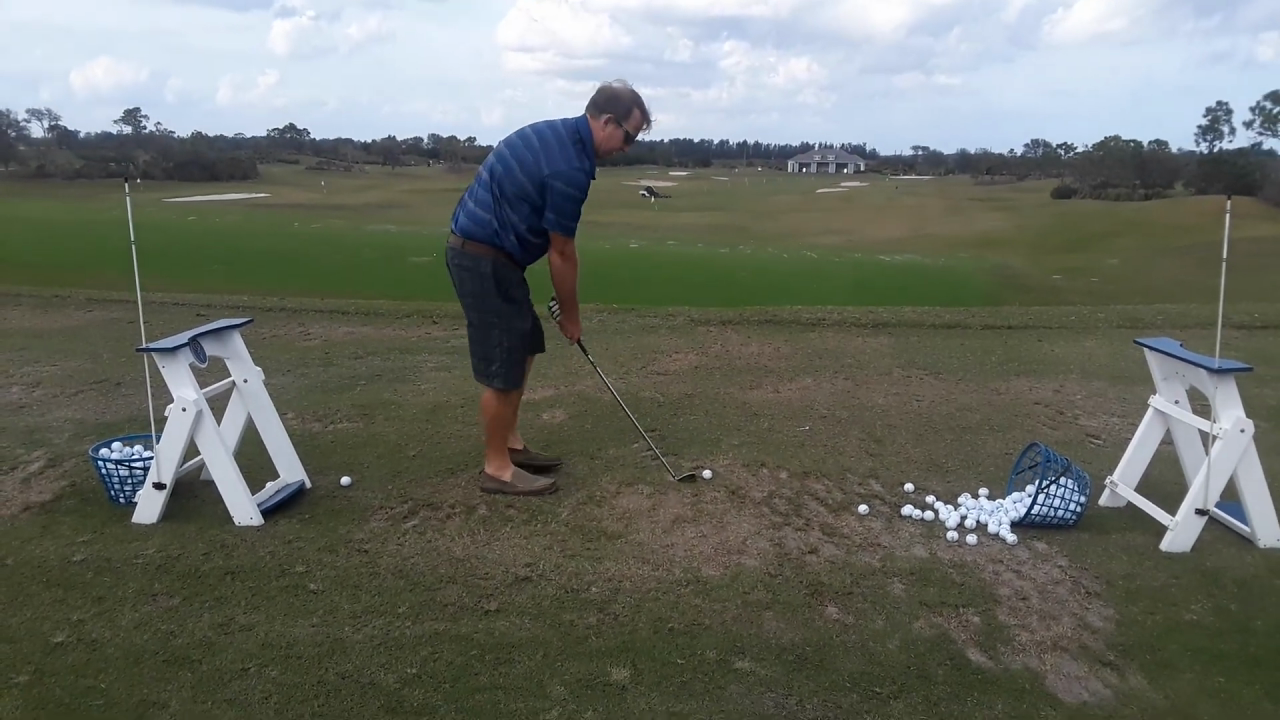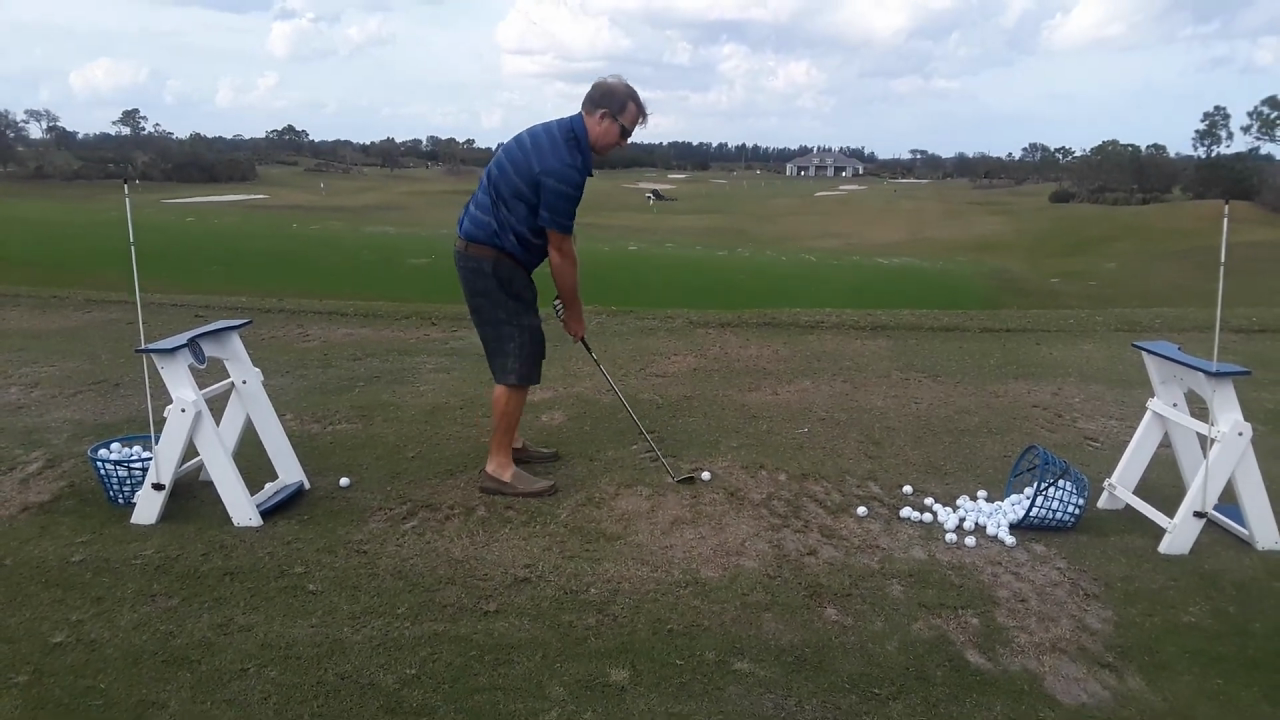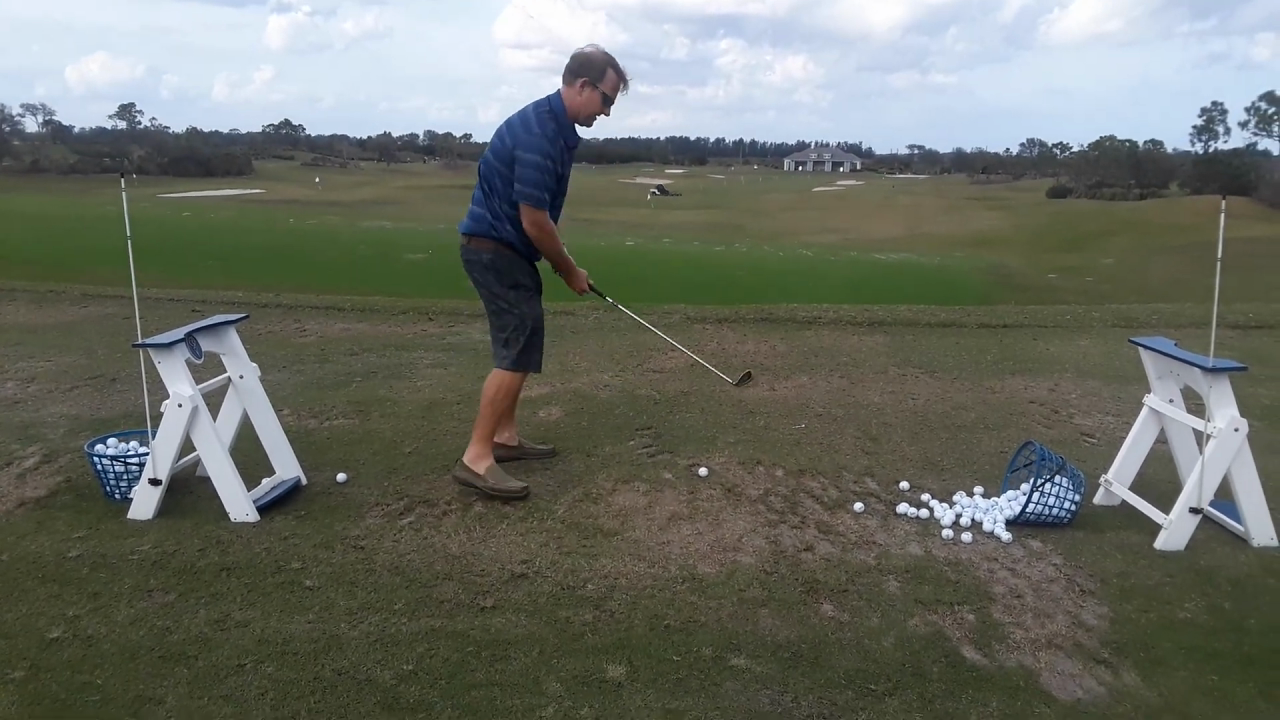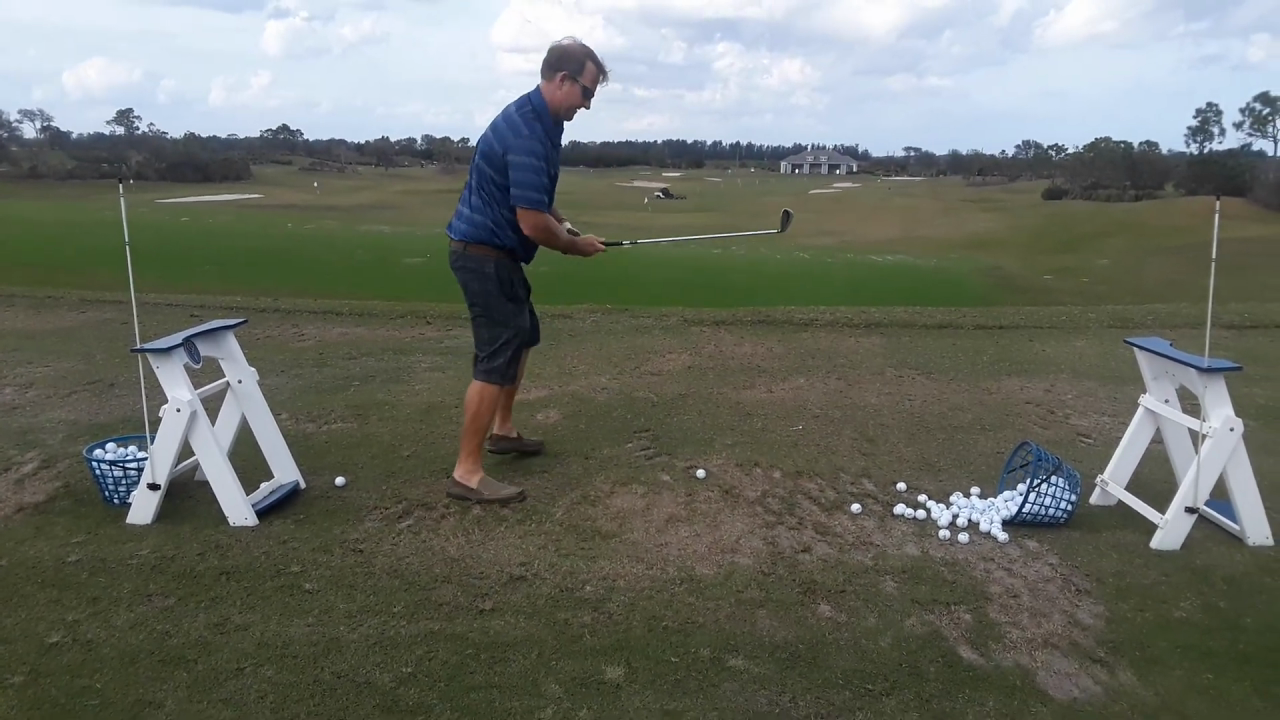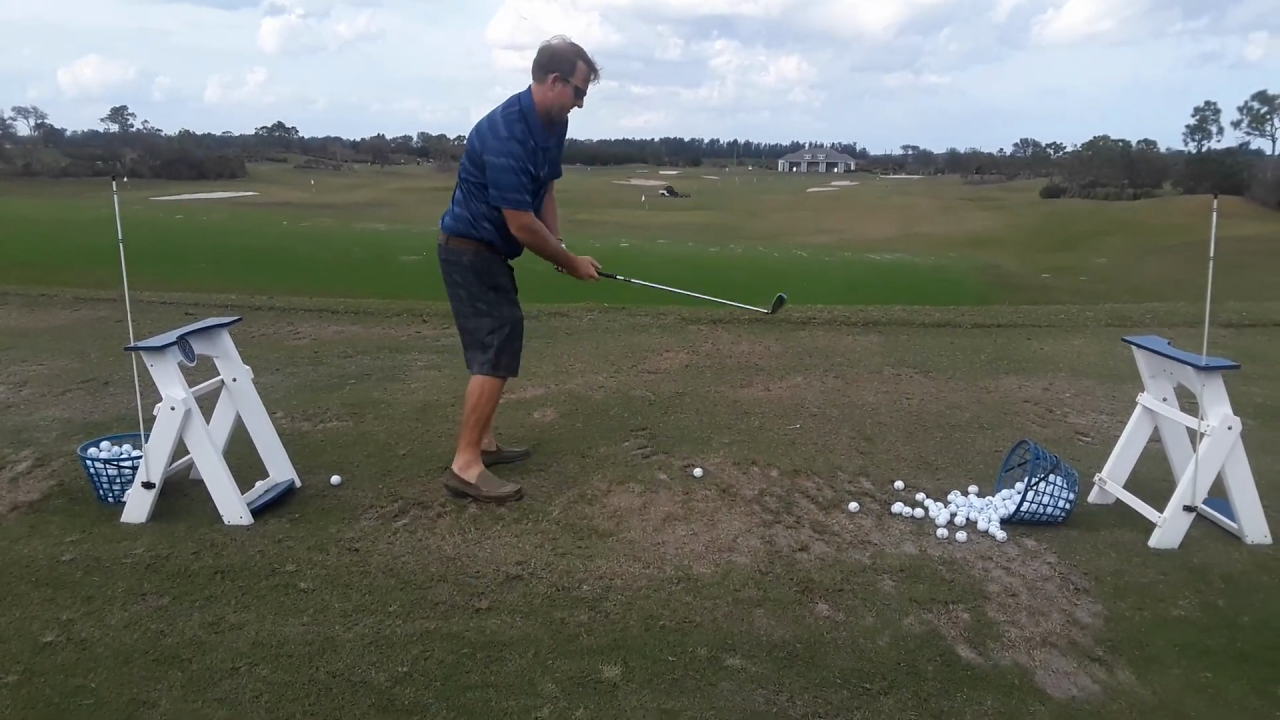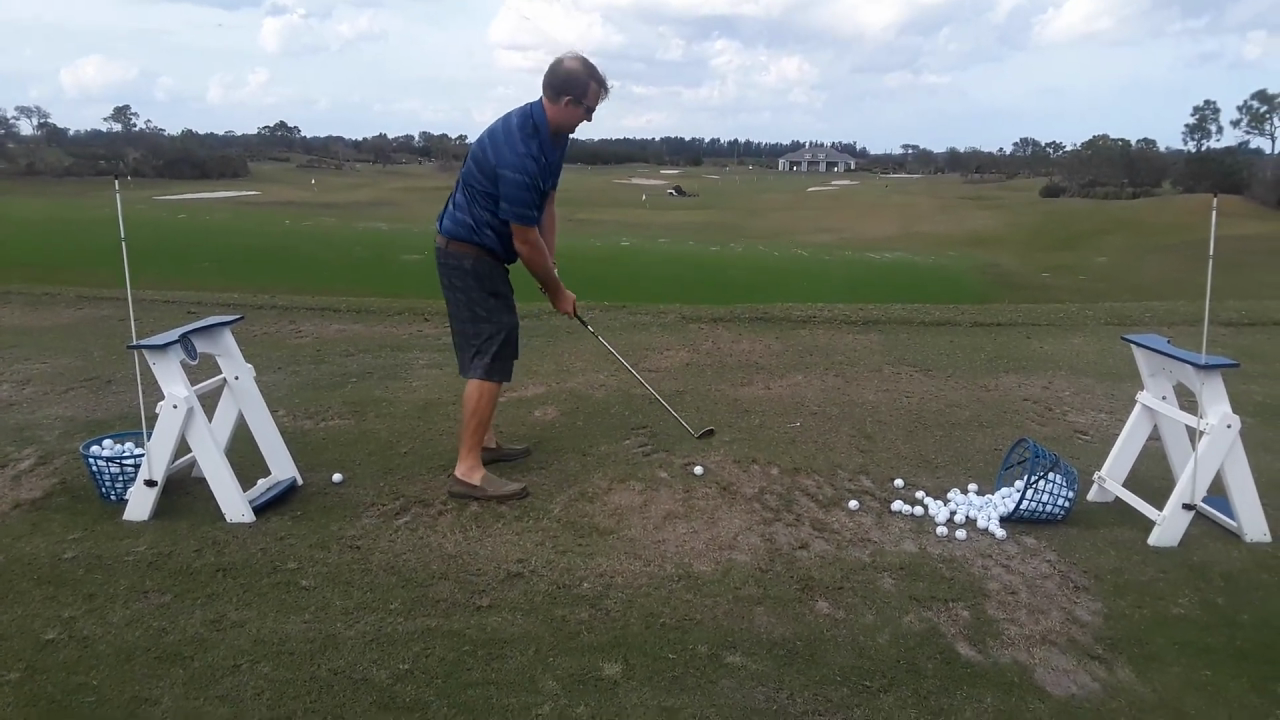
dt=0.3s
person 1, frame 1
left shoulder: (557, 135)
right shoulder: (570, 166)
right elbow: (562, 253)
right wrist: (570, 315)
left hip: (486, 249)
right hip: (485, 257)
left knee: (521, 348)
right knee: (503, 360)
left ankle: (510, 444)
right ankle: (497, 468)
person 1, frame 2
left shoulder: (564, 140)
right shoulder: (562, 161)
left elbow: (559, 233)
right elbow: (560, 250)
left wrist: (568, 301)
right wrist: (573, 311)
left hip: (500, 254)
right hip: (490, 258)
left knee: (522, 355)
right knee: (518, 361)
left ankle: (510, 442)
right ankle: (499, 467)
person 1, frame 3
left shoulder: (558, 125)
right shoulder: (538, 134)
right elbow: (535, 223)
left wrist: (561, 261)
right wrist: (570, 272)
left hip: (507, 247)
right hip: (493, 249)
left knee: (519, 343)
right knee: (519, 349)
left ankle: (504, 436)
right ankle: (476, 458)
person 1, frame 4
left shoulder: (542, 120)
right shoulder: (526, 134)
right elbow: (532, 223)
left wrist: (564, 225)
right wrist: (576, 245)
left hip: (490, 251)
right hip: (485, 255)
left knee: (519, 337)
right knee: (495, 359)
left ankle: (502, 429)
right ankle: (466, 472)
person 1, frame 5
left shoulder: (551, 124)
right shoulder: (506, 135)
left elbow: (544, 191)
right elbow: (521, 224)
left wrist: (559, 246)
right wrist: (569, 262)
left hip: (487, 250)
right hip: (470, 250)
left knee: (498, 346)
right knee: (494, 352)
left ankle: (481, 442)
right ankle: (465, 465)
person 1, frame 6
left shoulder: (549, 132)
right shoulder: (518, 152)
left elbow: (545, 204)
right elbow: (525, 240)
left wrist: (552, 267)
right wrist: (557, 292)
left hip: (479, 252)
right hip: (468, 254)
left knee: (496, 347)
right knee: (488, 356)
left ankle: (482, 440)
right ankle: (468, 470)
